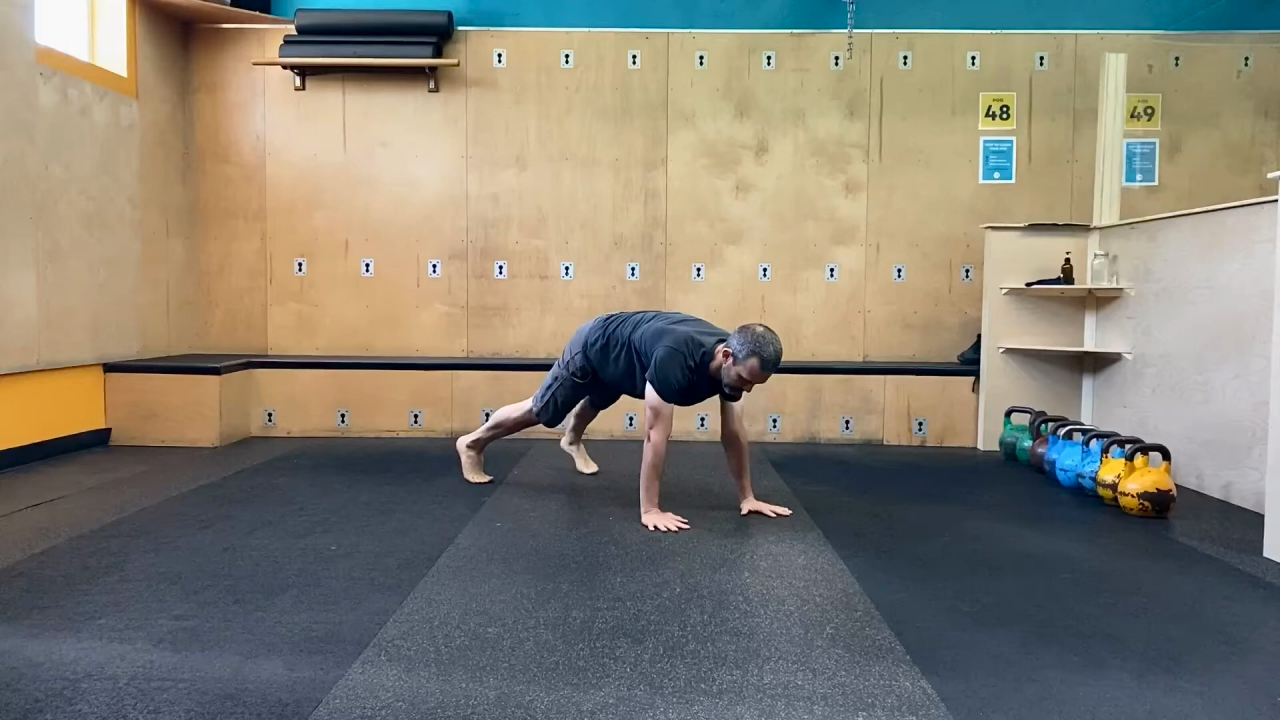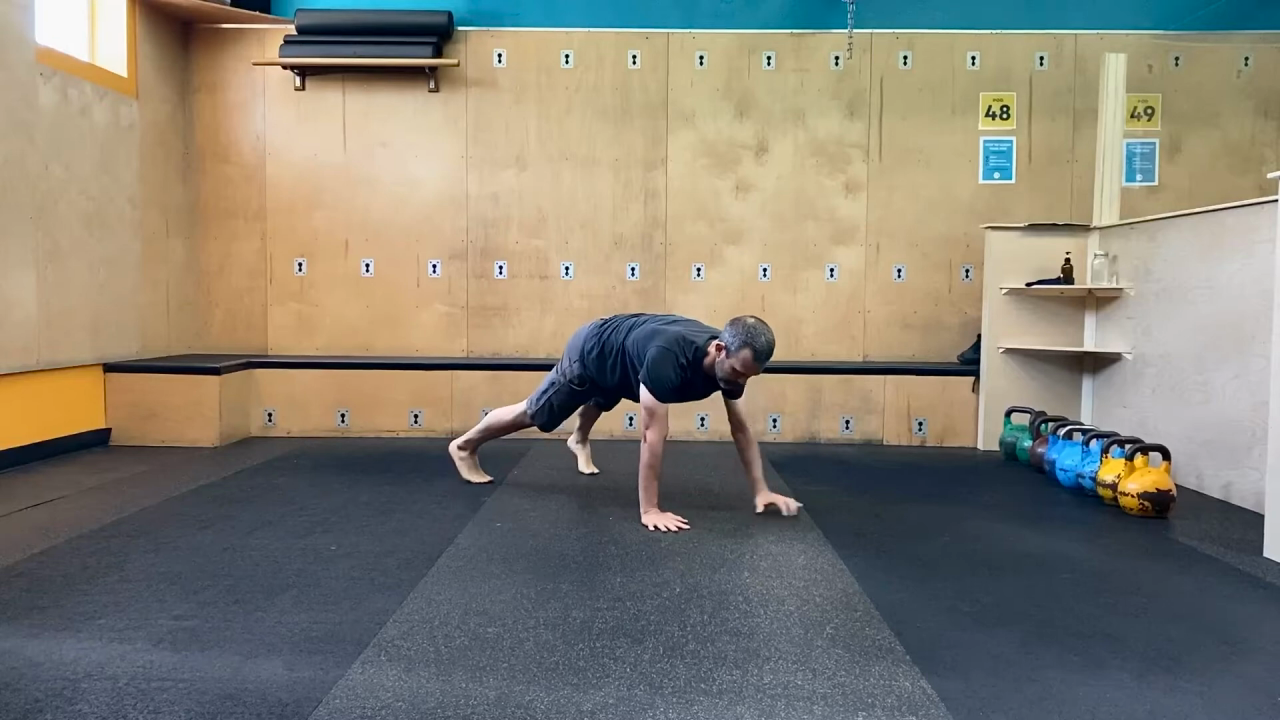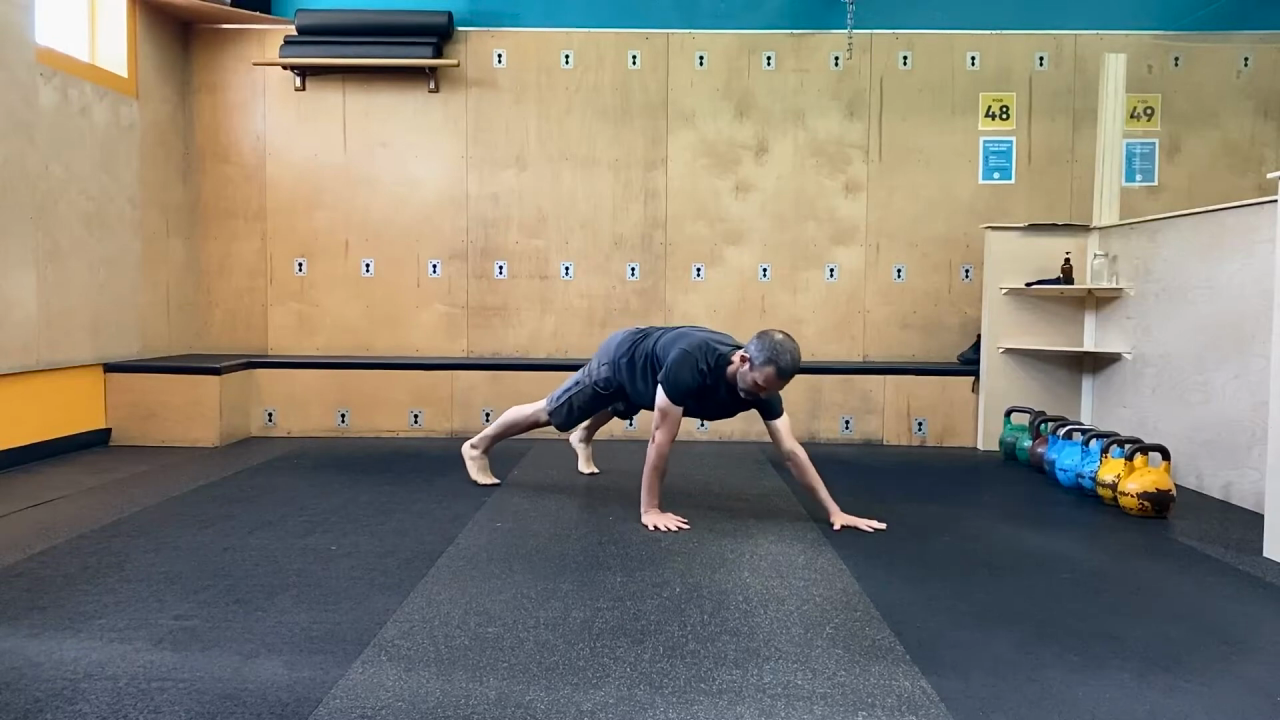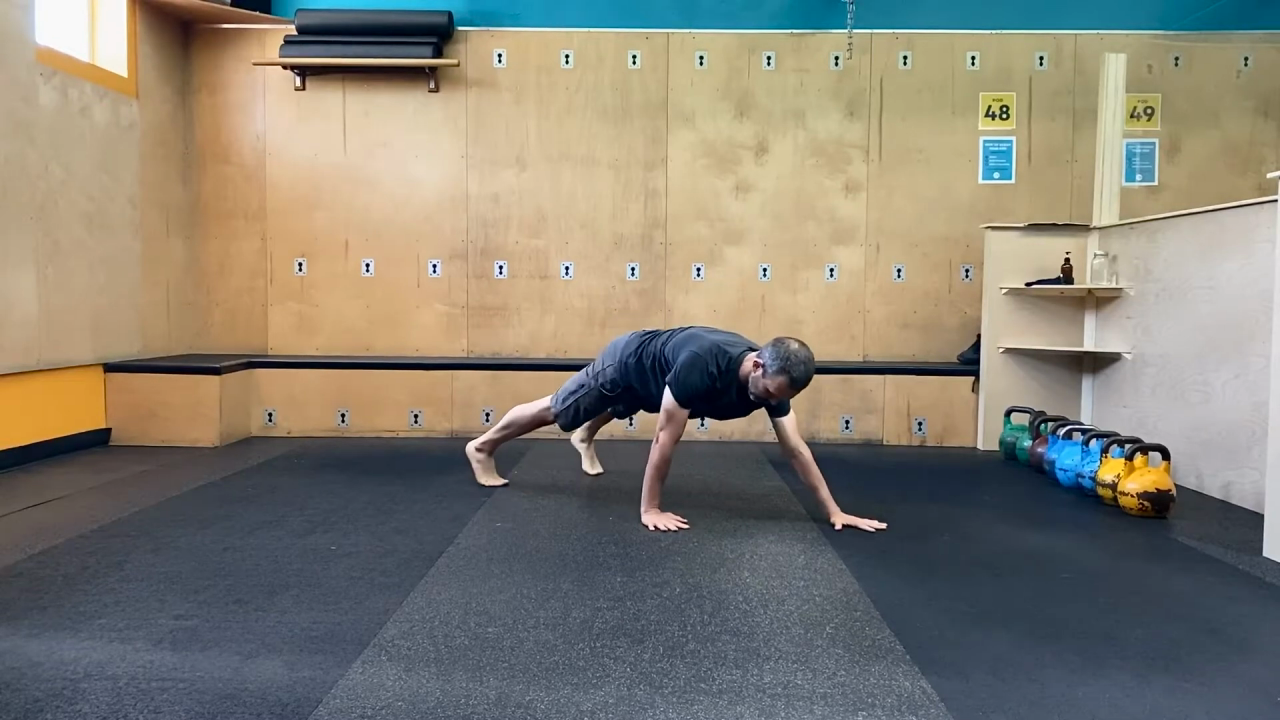
dt=0.5s
person 1, frame 1
left shoulder: (736, 360)
right shoulder: (676, 356)
left elbow: (733, 435)
right elbow: (656, 434)
left wrist: (747, 497)
right wrist: (650, 510)
left hip: (623, 348)
right hip: (594, 346)
left knee: (597, 402)
right knee: (538, 411)
left ankle: (573, 439)
right ankle: (472, 444)
person 1, frame 2
left shoulder: (728, 360)
right shoulder: (670, 357)
left elbow: (741, 427)
right elbow: (654, 435)
left wrist: (762, 490)
right wrist: (650, 511)
left hip: (617, 359)
right hip: (591, 351)
left knee: (601, 400)
right knee: (531, 414)
left ankle: (580, 441)
right ankle: (464, 447)
person 1, frame 3
left shoulder: (762, 379)
right shoulder: (690, 362)
left elbow: (790, 449)
right elbow: (662, 439)
left wrist: (835, 510)
right wrist: (650, 510)
left hip: (640, 376)
right hip: (620, 358)
left knee: (617, 407)
right knee: (549, 413)
left ankle: (583, 439)
right ankle: (477, 446)
person 1, frame 4
left shoulder: (772, 381)
right shoulder: (702, 365)
left elbow: (795, 448)
right elbow: (666, 439)
left wrist: (833, 511)
right wrist: (650, 510)
left hip: (647, 382)
right hip: (627, 362)
left knee: (616, 408)
right knee: (553, 410)
left ankle: (585, 438)
right ankle: (482, 448)
